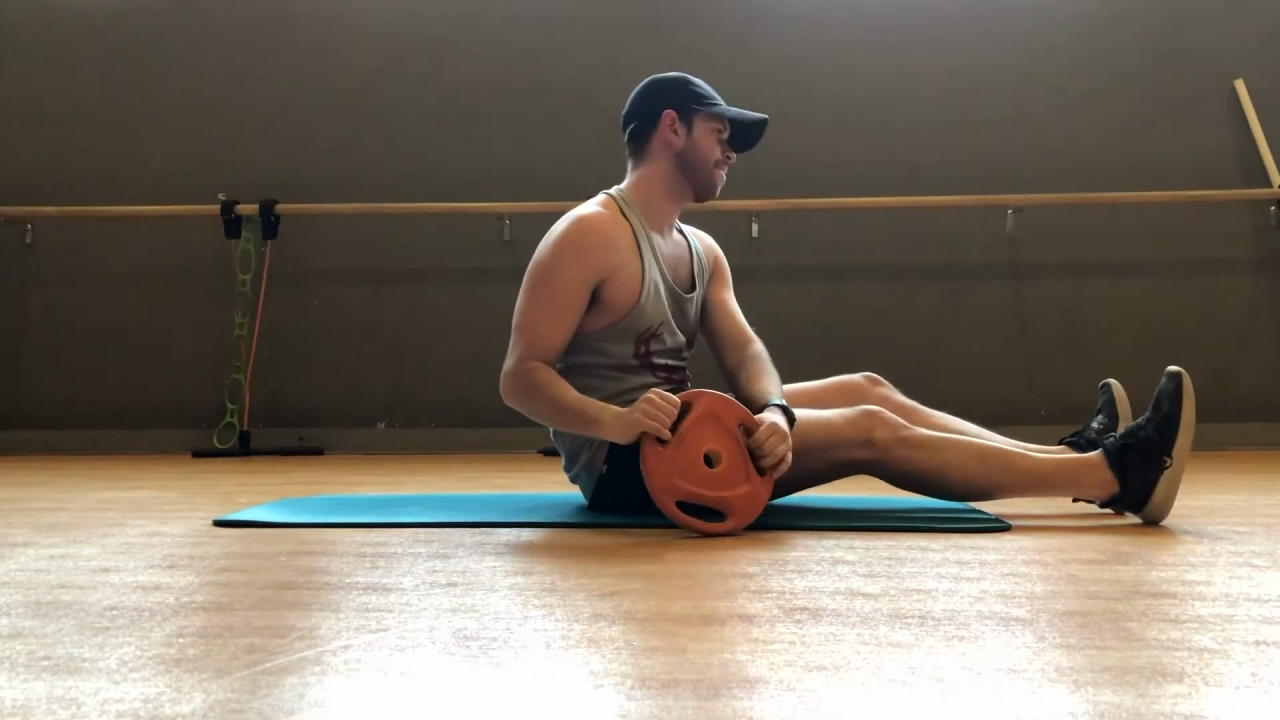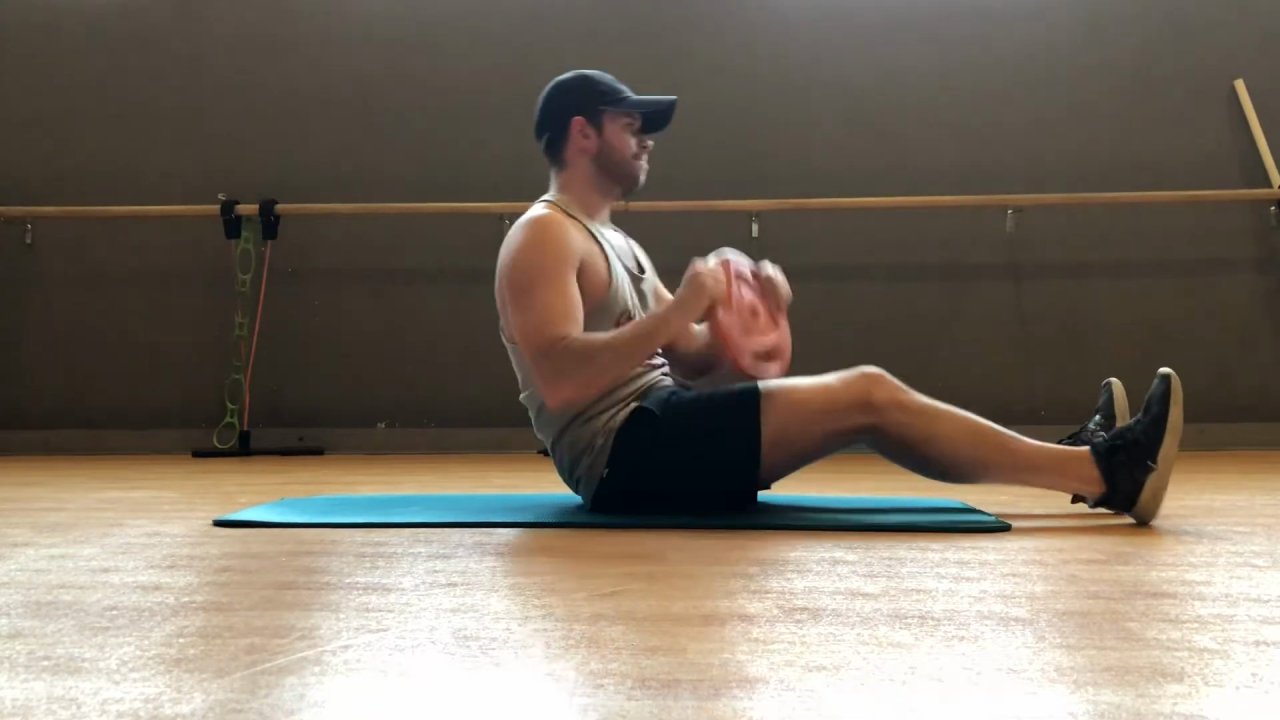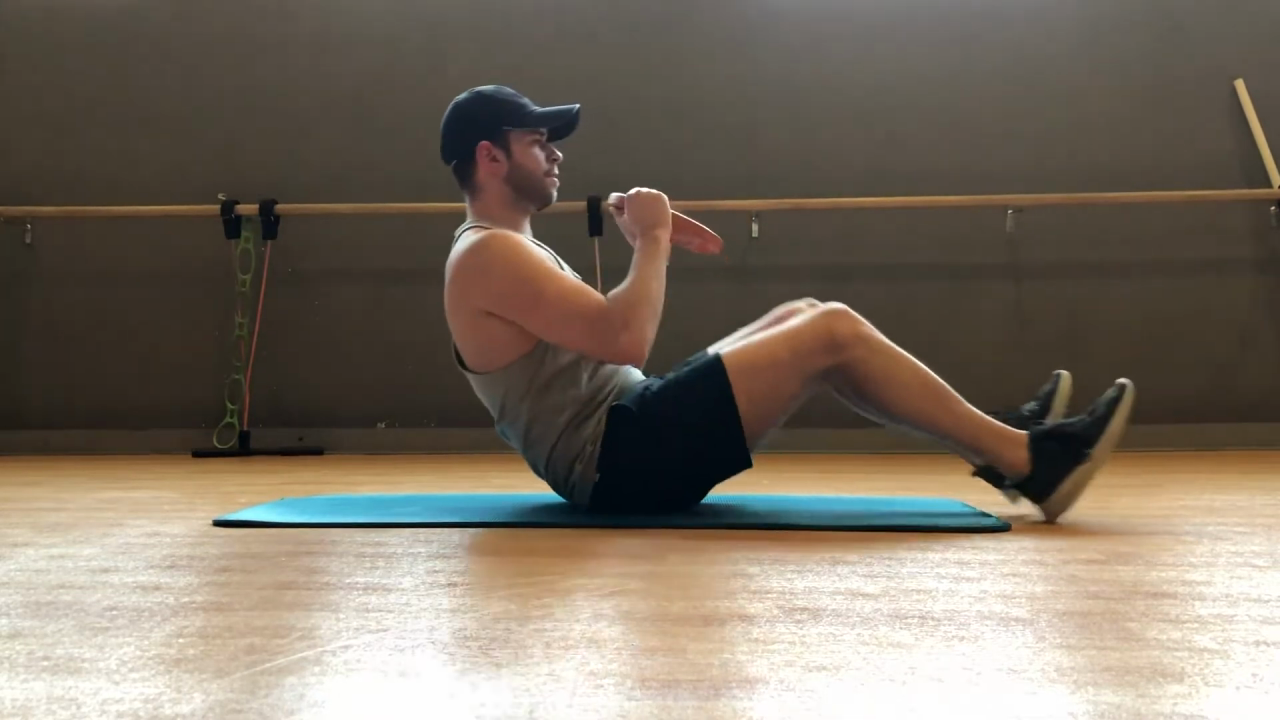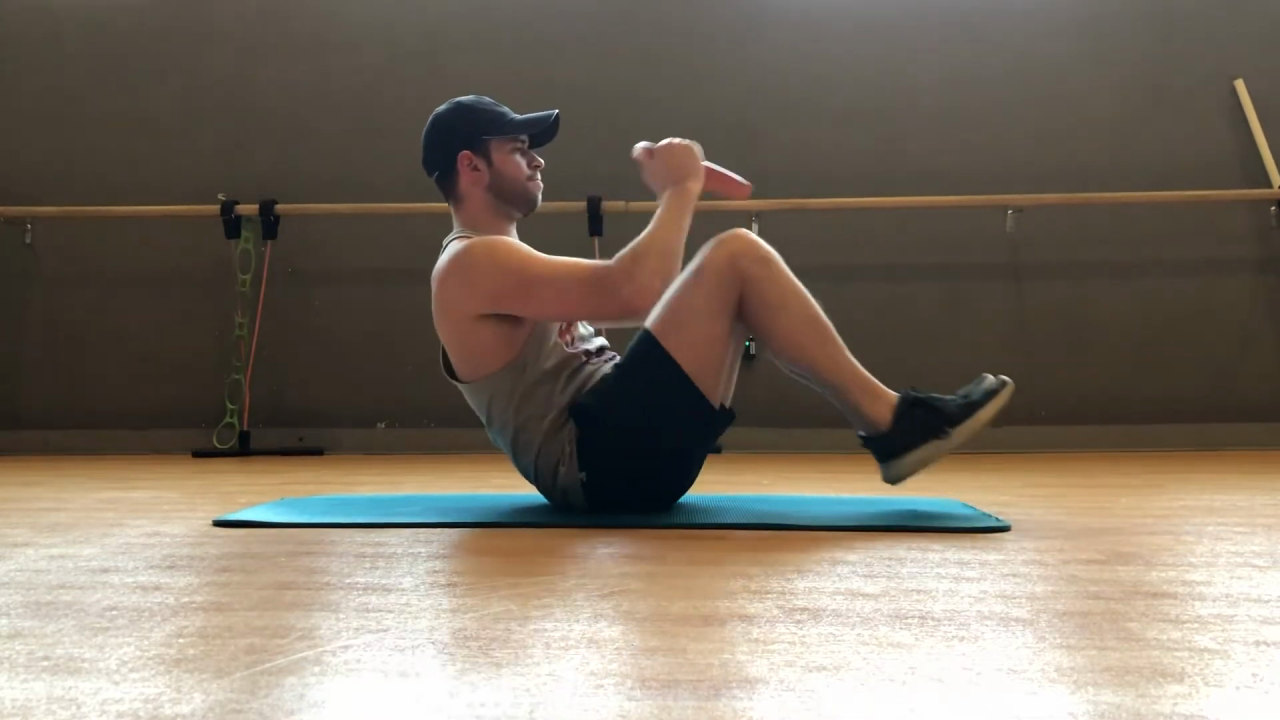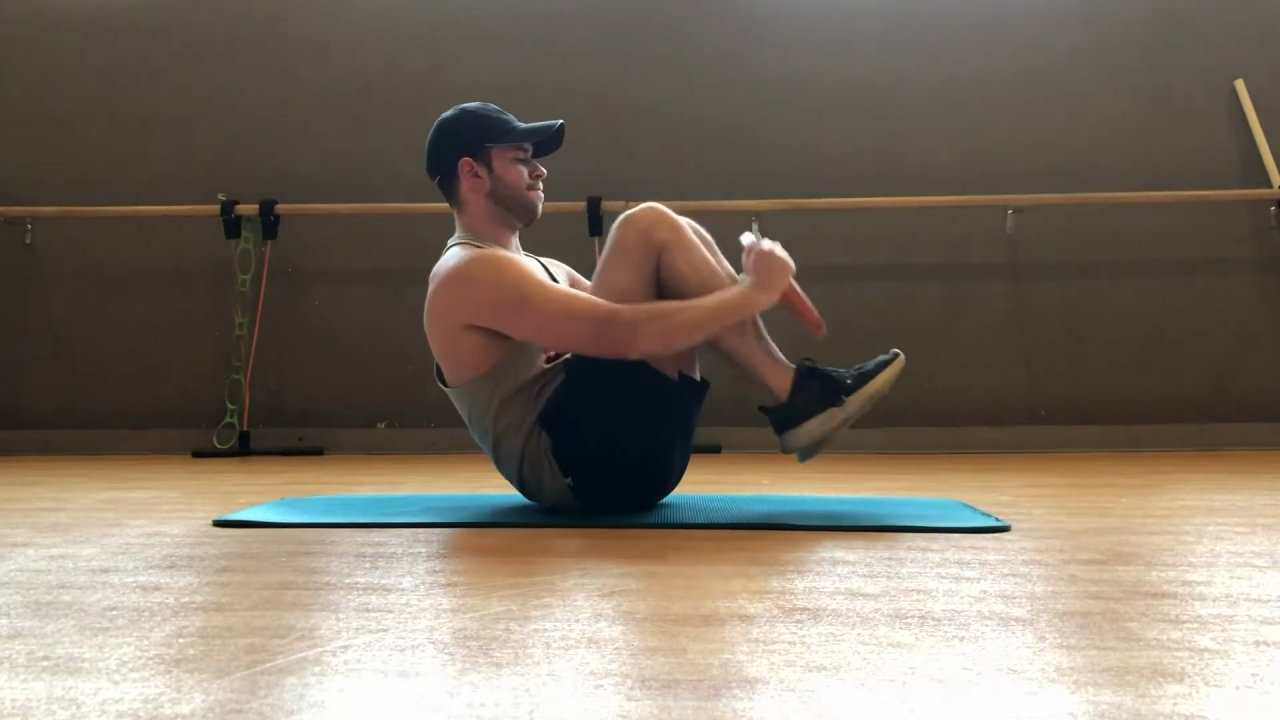
dt=0.5s
person 1, frame 1
left shoulder: (699, 249)
right shoulder: (588, 235)
left elbow: (743, 351)
right elbow: (520, 377)
left wrist: (773, 412)
right wrist: (613, 421)
left hip: (673, 436)
right hip: (621, 462)
left knee: (866, 391)
right knee: (869, 434)
left ankle: (1077, 458)
right ankle: (1115, 475)
person 1, frame 2
left shoulder: (614, 243)
right shoulder: (543, 236)
left elbow: (694, 360)
right elbow: (558, 380)
right wrist: (684, 306)
left hip: (652, 442)
right hip: (626, 457)
left knee: (863, 412)
right knee: (867, 391)
left ankle: (1082, 464)
right ankle: (1104, 472)
person 1, frame 3
left shoulder: (513, 250)
right shoulder: (488, 256)
right elbow: (622, 340)
left wrist: (651, 257)
right wrist: (653, 242)
left hip: (622, 447)
right hip: (618, 461)
left knee: (804, 315)
right knee: (833, 332)
left ankle: (1001, 447)
right ankle: (1031, 460)
person 1, frame 4
left shoulder: (503, 259)
right shoulder: (474, 264)
right elbow: (629, 294)
right wrist: (677, 194)
left hip: (623, 450)
right hip: (602, 459)
left knee: (734, 268)
right knee: (737, 254)
left ankle: (890, 421)
right ankle: (891, 420)
person 1, frame 5
left shoulder: (527, 268)
right shoulder: (472, 274)
right elbow: (624, 334)
right wrist: (750, 293)
left hip: (630, 449)
right hip: (586, 459)
left knee: (680, 236)
right knee: (651, 226)
left ankle: (796, 392)
right ankle: (794, 394)
